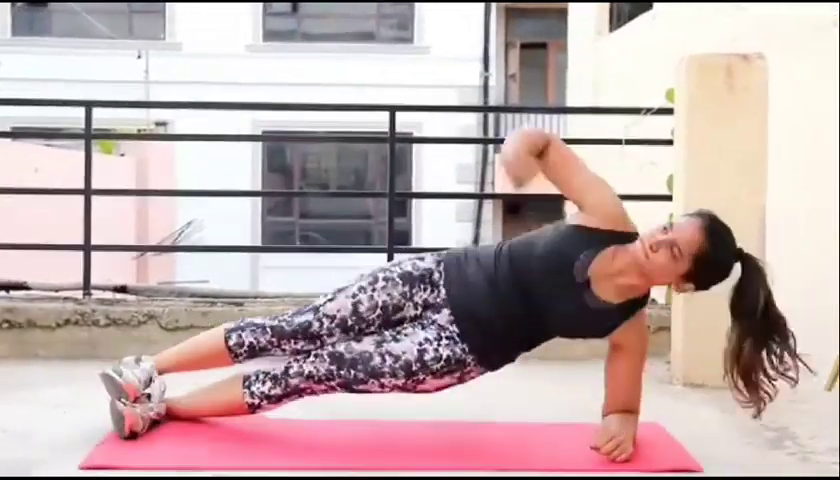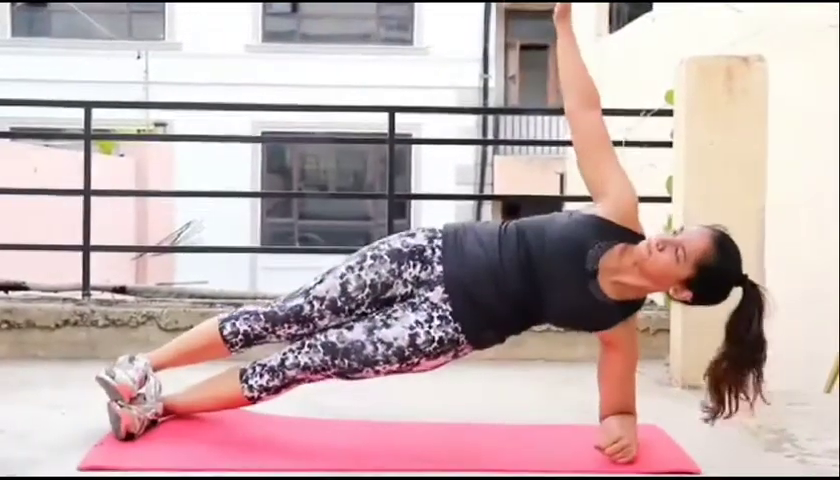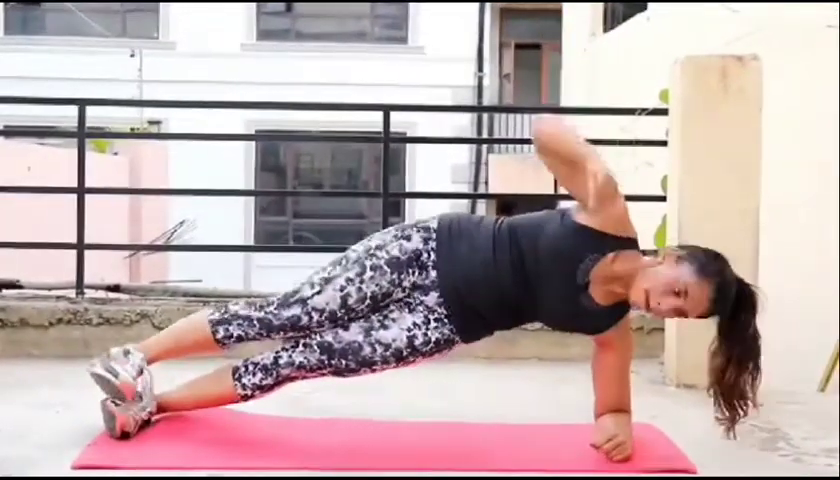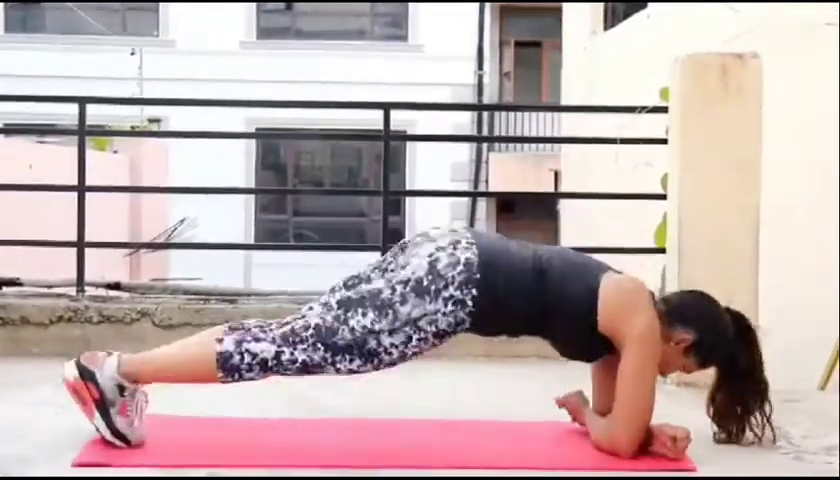
dt=0.5s
person 1, frame 1
left shoulder: (630, 322)
right shoulder: (610, 218)
left elbow: (621, 404)
right elbow: (534, 140)
left wrist: (621, 424)
right wrist: (524, 151)
left hip: (464, 345)
right hip: (441, 278)
left knee: (319, 370)
right knee: (298, 330)
left ankle: (161, 404)
right ankle: (150, 371)
person 1, frame 2
left shoulder: (620, 324)
right shoulder: (621, 211)
left elbow: (616, 408)
right elbow: (585, 111)
left wrist: (622, 427)
left hip: (453, 323)
right hip: (437, 254)
left knee: (313, 361)
right knee: (289, 318)
left ankle: (155, 405)
right ankle: (143, 372)
person 1, frame 3
left shoulder: (617, 327)
right shoulder: (609, 222)
left elbow: (611, 406)
right elbow: (548, 135)
left wrist: (615, 428)
right wrist: (588, 162)
left hip: (446, 320)
right hip: (432, 250)
left knee: (309, 358)
right knee: (288, 317)
left ankle: (148, 402)
right ankle: (135, 359)
person 1, frame 4
left shoulder: (621, 308)
right shoulder: (642, 321)
left elbow: (614, 424)
right elbow: (616, 438)
left wrist: (649, 429)
right wrist: (585, 410)
left hip: (449, 252)
right hip: (450, 274)
left knee: (289, 333)
right knee: (299, 348)
left ankle: (122, 364)
right ankle: (113, 372)
